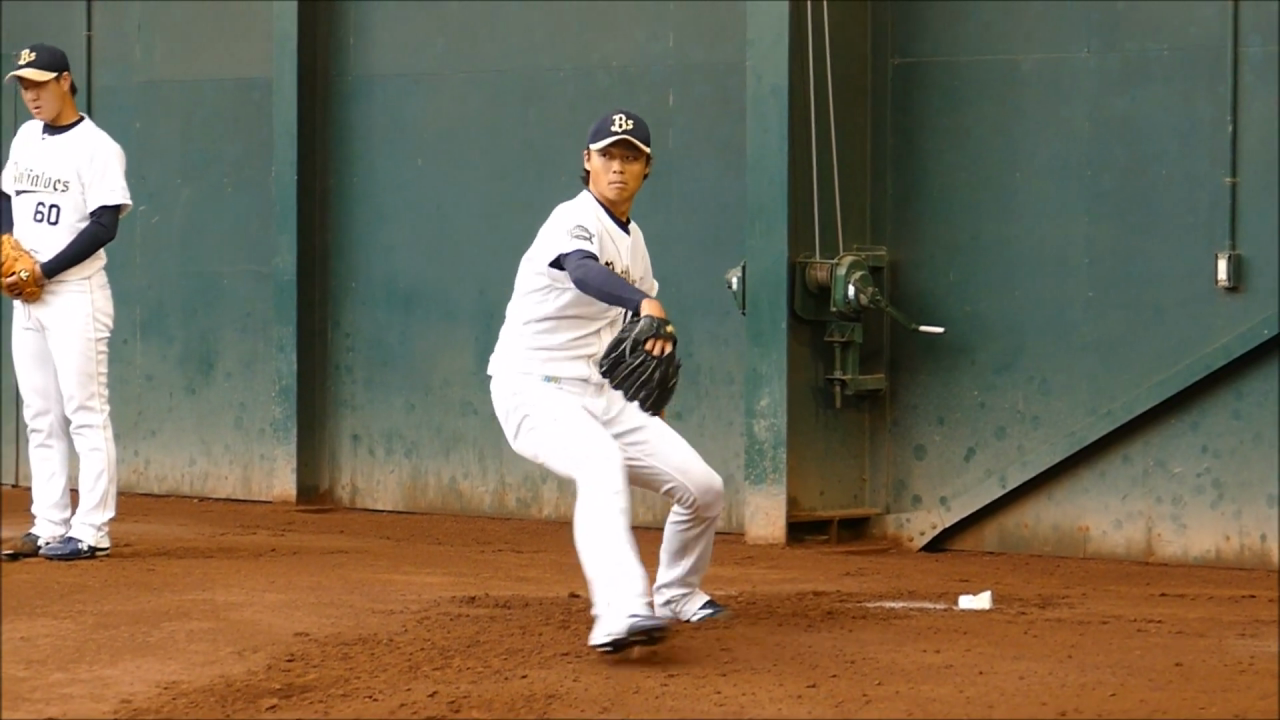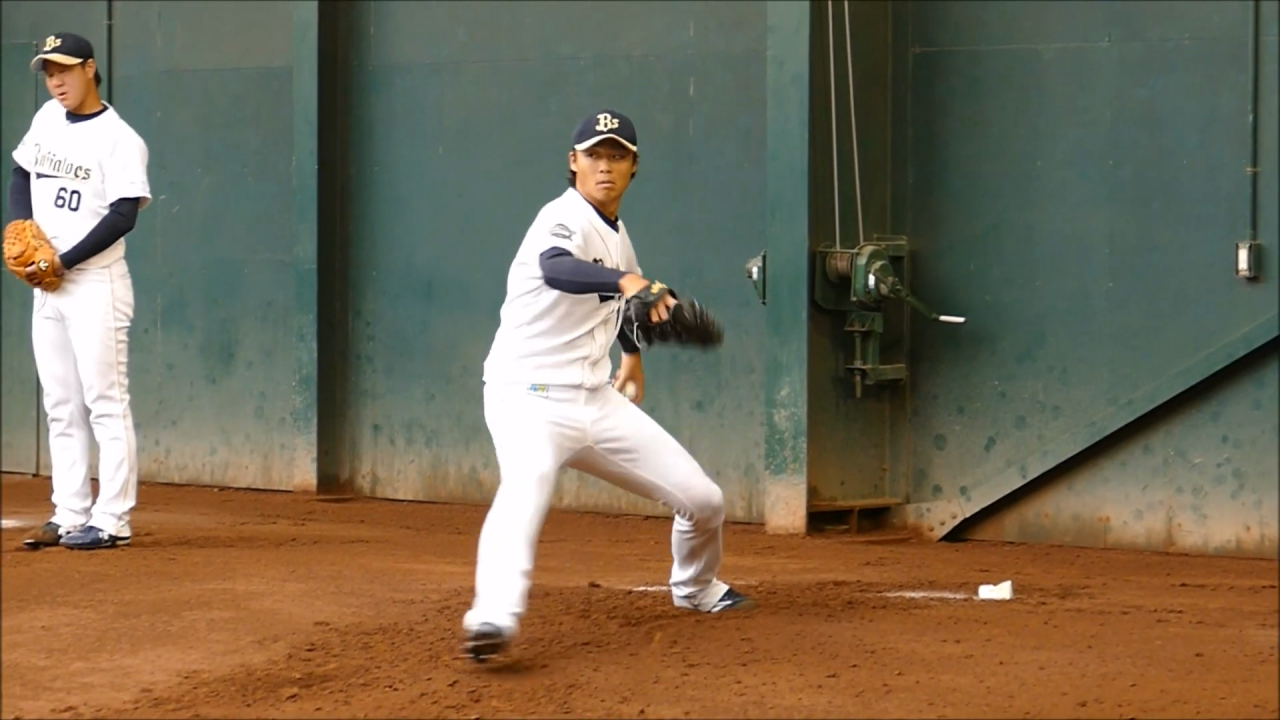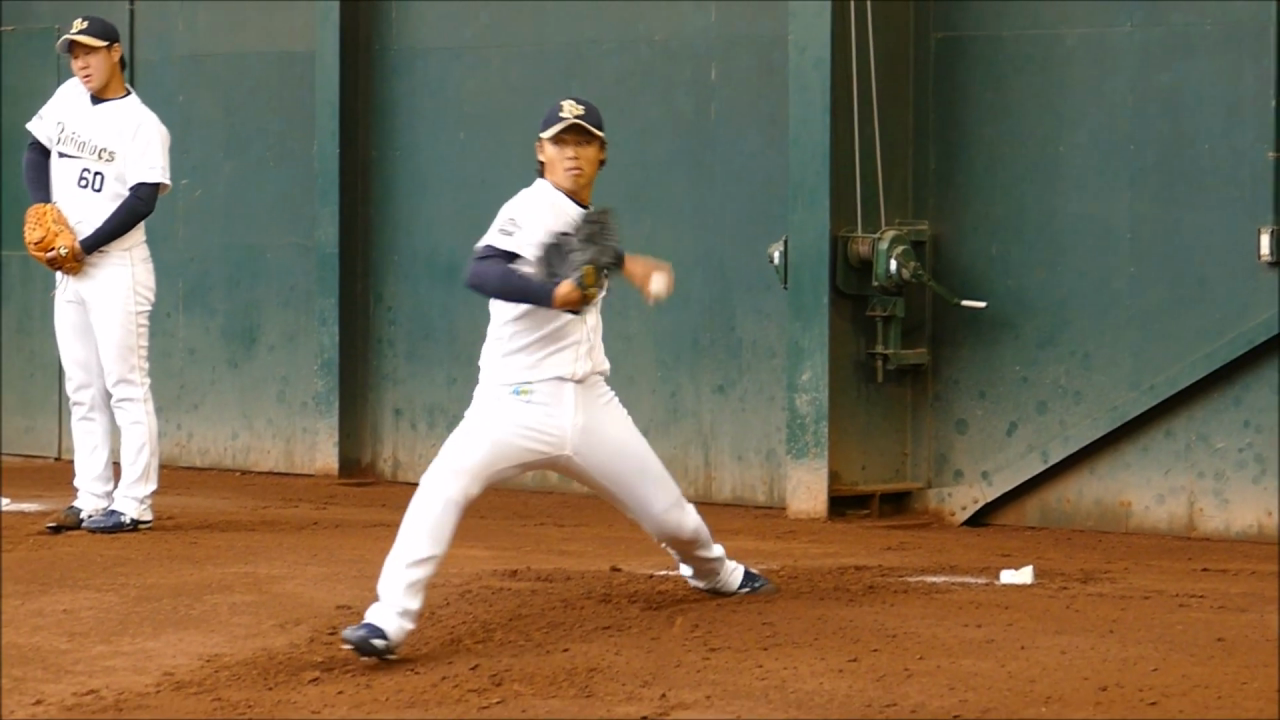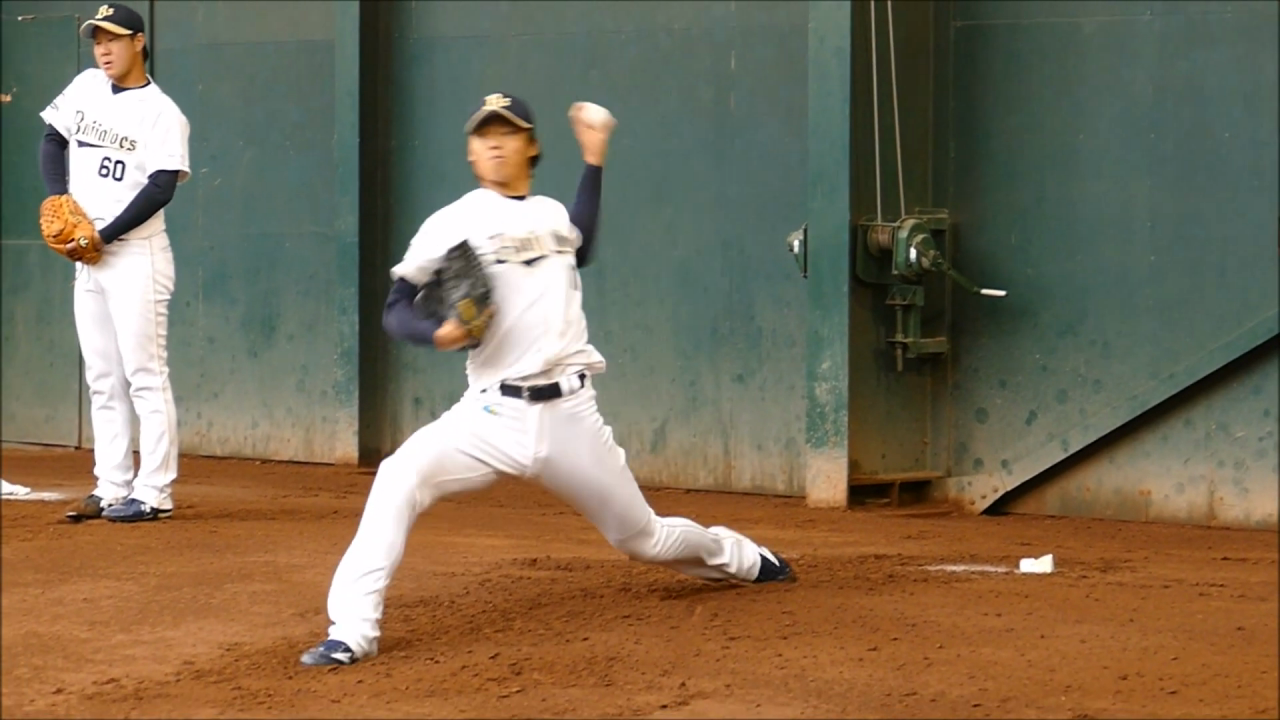
dt=0.3s
person 1, frame 1
left shoulder: (633, 238)
right shoulder: (574, 220)
left elbow: (643, 315)
right elbow: (584, 273)
right wrist: (644, 302)
left hip: (597, 394)
right hip: (532, 391)
left knee: (703, 487)
right knee: (603, 466)
left ankle: (677, 596)
right ankle: (624, 614)
person 1, frame 2
left shoulder: (618, 231)
right shoulder: (563, 217)
right elbow: (555, 270)
left wrist: (628, 354)
right wrist: (623, 279)
left hip: (600, 401)
right hip: (530, 397)
left knee: (703, 498)
right knee: (529, 478)
left ankle: (698, 588)
right ankle: (493, 618)
person 1, frame 3
left shoulder: (578, 218)
right shoulder: (531, 208)
right elbow: (482, 273)
left wrist: (618, 264)
right wrist: (551, 293)
left hip: (588, 401)
right hip: (515, 399)
left knee: (675, 520)
right knee: (448, 481)
left ankle: (715, 573)
right ankle: (390, 618)
person 1, frame 4
left shoulder: (552, 215)
right shoulder: (447, 224)
left elbow: (580, 247)
right elbow: (394, 312)
left wrist: (593, 161)
right wrist: (436, 332)
left hip: (565, 409)
right hip: (490, 410)
left knee: (643, 540)
right knee: (397, 482)
left ankle: (735, 553)
right ankle: (353, 631)
person 2, frame 1
left shoulder: (96, 147)
left elbow: (104, 226)
left wrist: (44, 271)
left hip: (75, 296)
left knee: (85, 415)
left ankle: (91, 531)
right ankle: (49, 527)
person 2, frame 2
left shoulder: (119, 138)
right shoulder: (48, 118)
left elbow: (122, 216)
right elbow: (21, 176)
left wrist: (63, 261)
right wrist: (23, 228)
left hip: (95, 285)
right hip: (47, 288)
left knee: (105, 404)
right knee: (61, 408)
left ankle: (110, 520)
right ankle: (69, 516)
person 2, frame 3
left shoulder: (142, 123)
right shoulder: (68, 97)
left elbow: (142, 201)
right elbow: (36, 151)
left wrist: (84, 246)
right wrist: (42, 209)
left hip: (116, 269)
right hip: (68, 271)
left knee: (126, 388)
right knee: (83, 392)
left ankle: (133, 504)
right ankle: (91, 499)
person 2, frame 4
left shoulder: (162, 112)
right shoulder: (86, 87)
left elbow: (160, 189)
right elbow: (52, 140)
left wrist: (103, 236)
right wrist: (58, 198)
left hip: (136, 258)
right hip: (88, 261)
left knee: (144, 377)
right knee: (103, 381)
left ankle: (152, 494)
right ankle: (111, 489)
